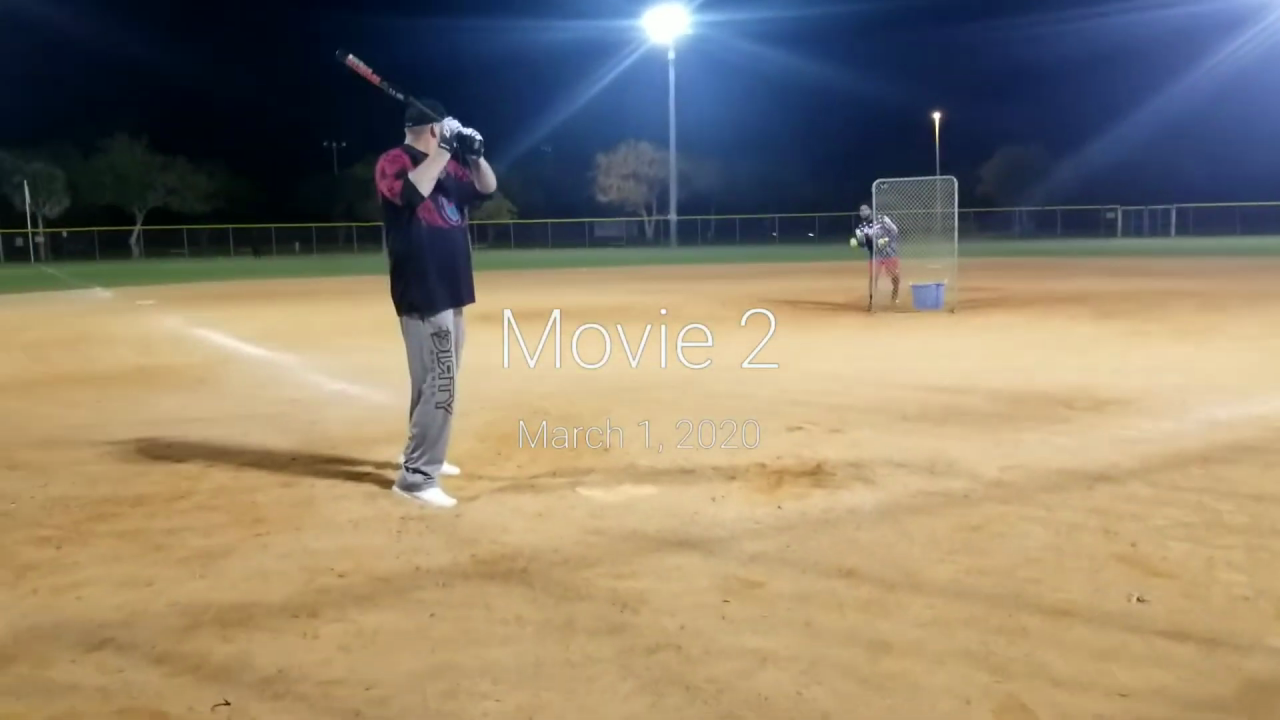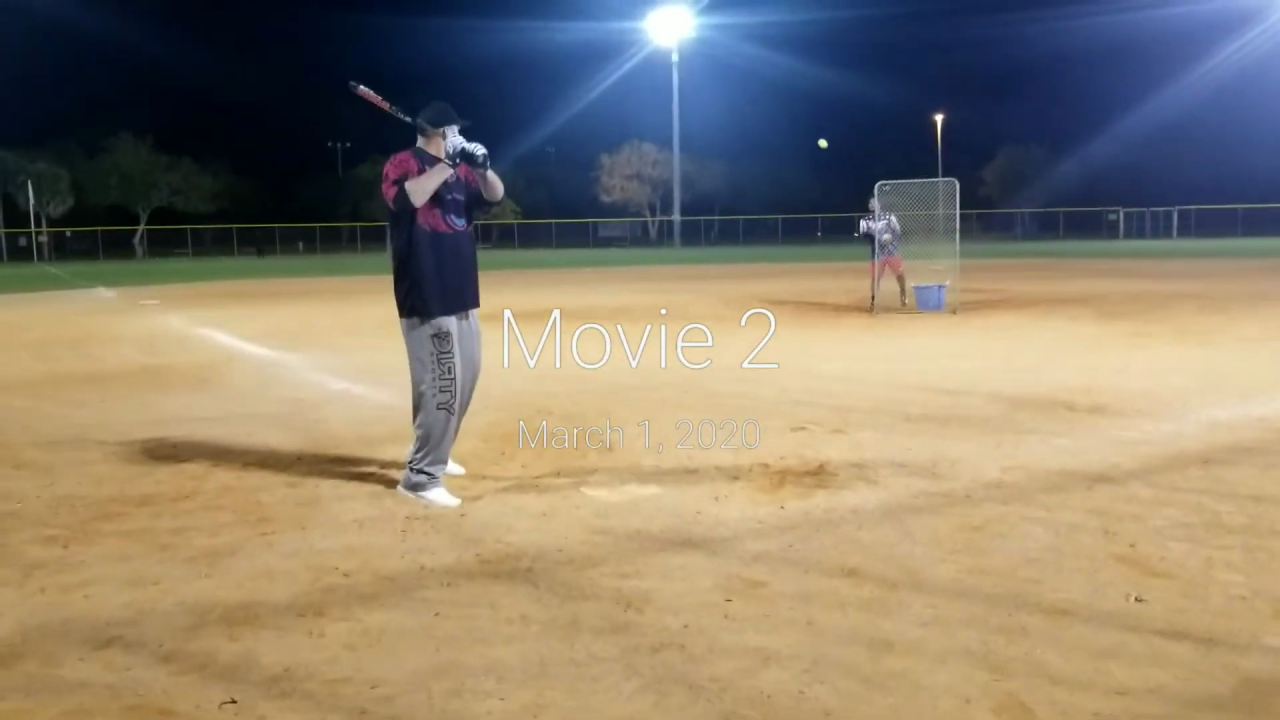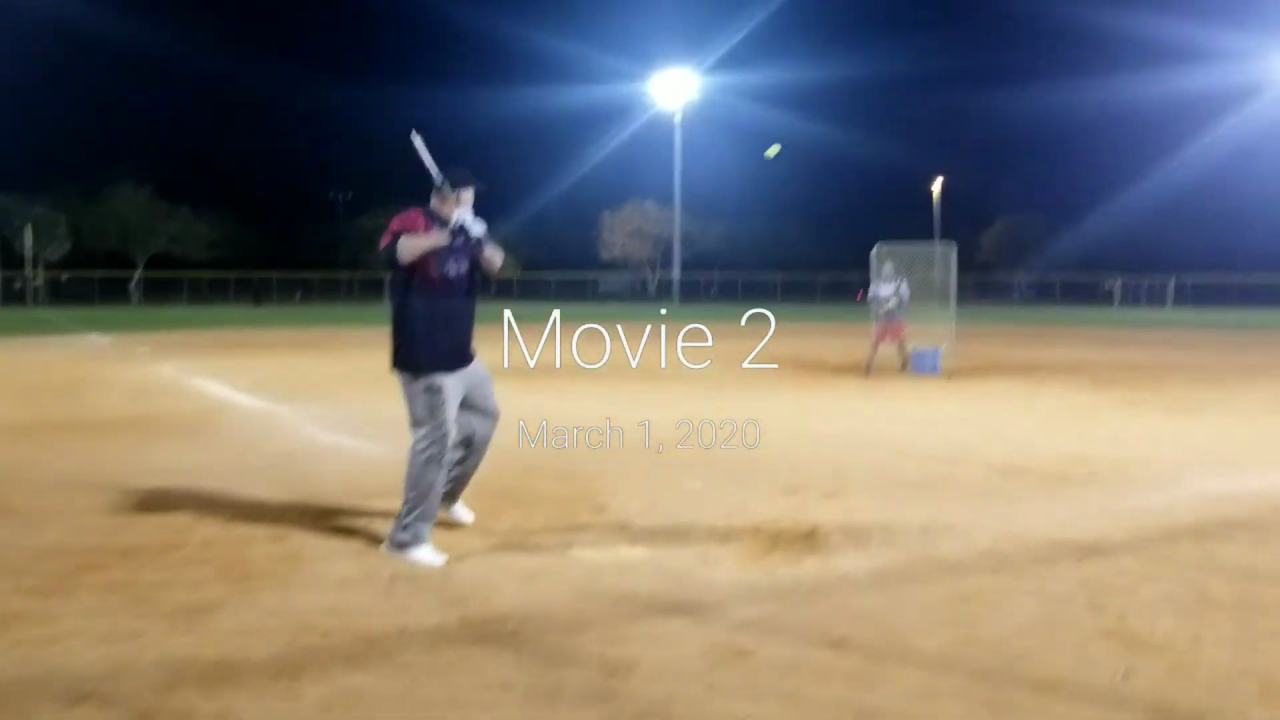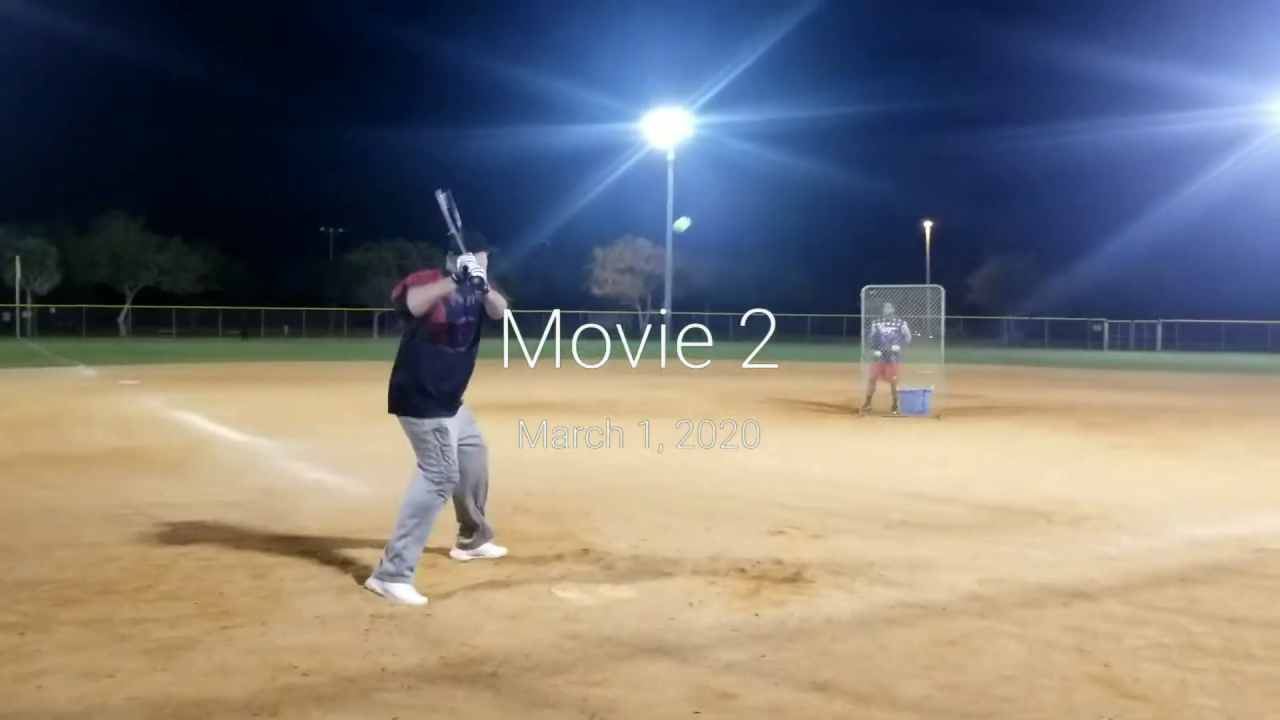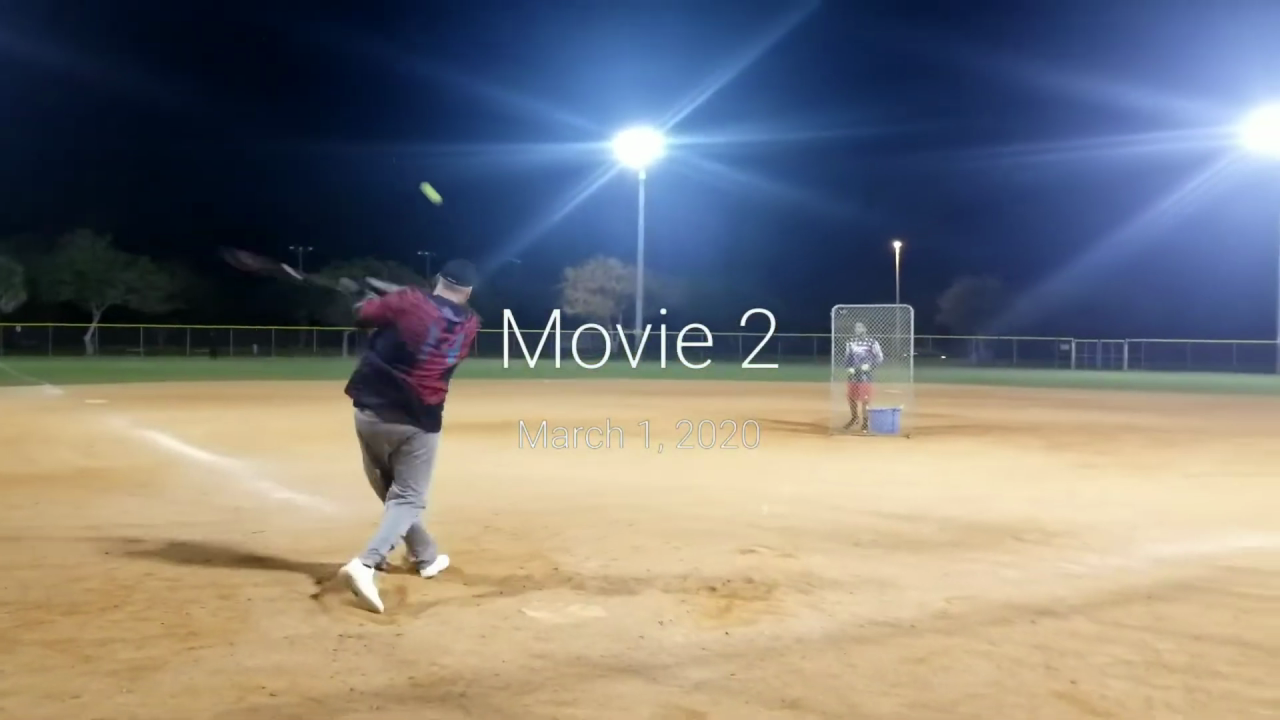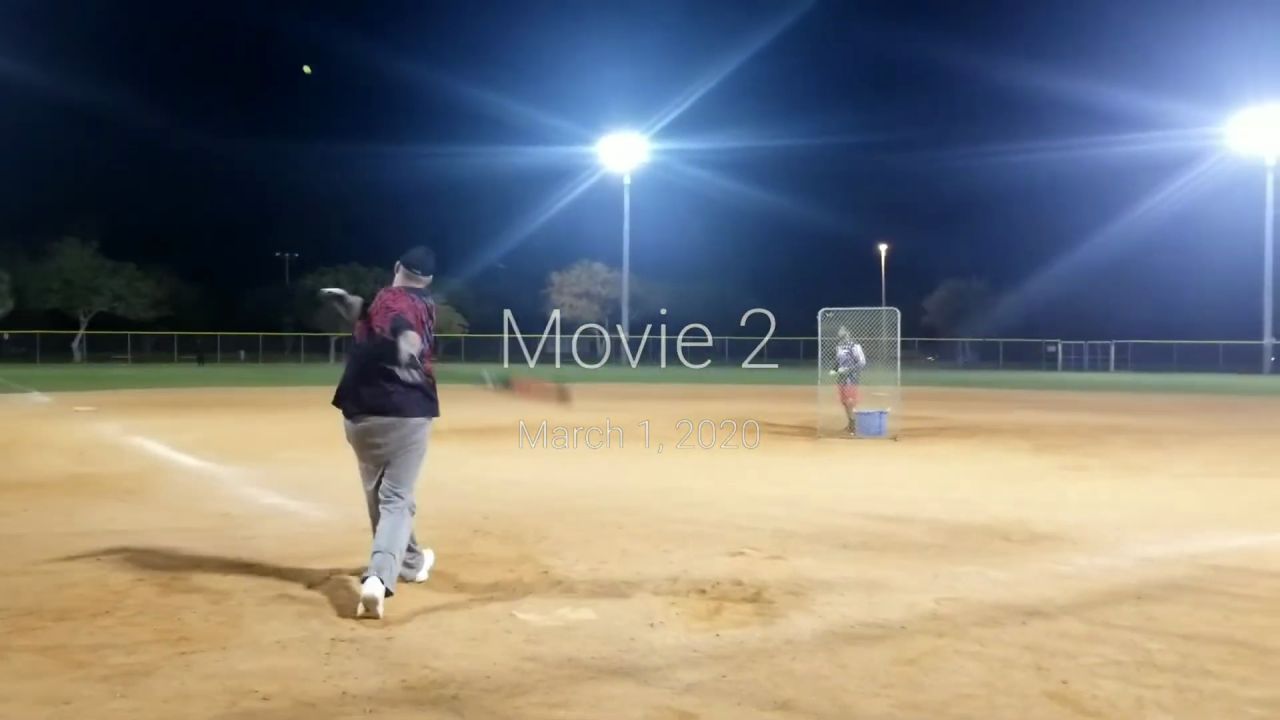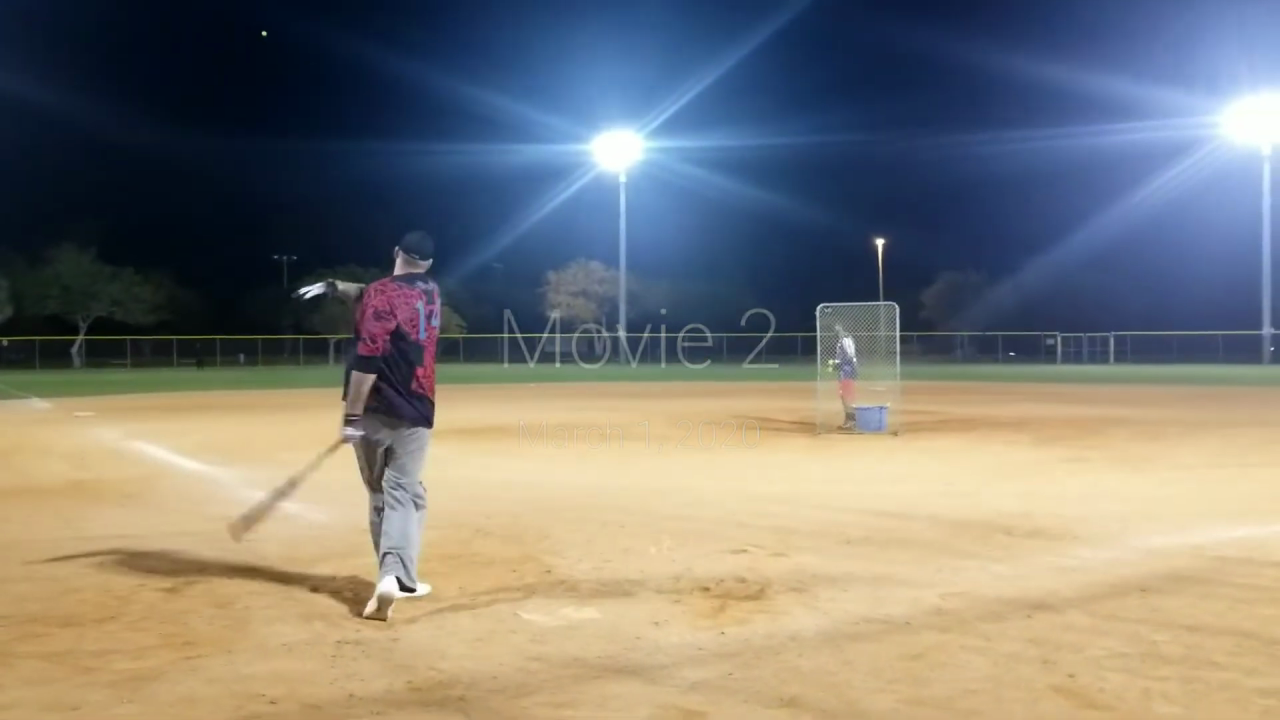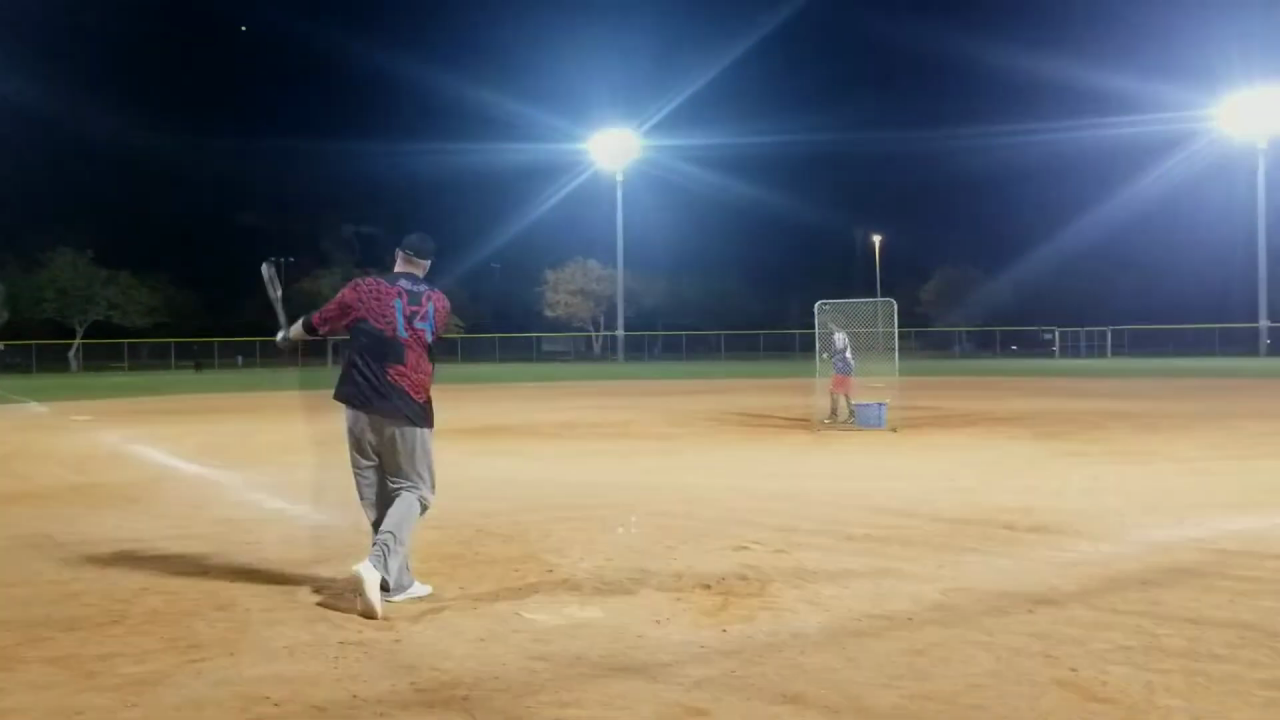
dt=0.3s
person 1, frame 1
left shoulder: (446, 165)
right shoulder: (394, 161)
left elbow: (485, 188)
right elbow: (410, 193)
left wrist: (474, 153)
right wrist: (443, 149)
left hip: (451, 290)
right hip: (421, 293)
left knee: (440, 380)
right knee: (438, 383)
left ankle: (423, 454)
right ankle: (416, 477)
person 1, frame 2
left shoulder: (457, 169)
right shoulder: (403, 163)
left elbow: (494, 196)
right elbow: (404, 200)
left wrist: (482, 165)
right wrist: (446, 164)
left hip: (459, 294)
right hip: (426, 297)
left knee: (466, 375)
right knee: (442, 385)
left ankle: (432, 452)
right ankle: (421, 477)
person 1, frame 3
left shoulder: (468, 229)
right shoulder: (414, 221)
left elbow: (494, 264)
right elbow: (392, 252)
left wrist: (479, 242)
right wrist: (446, 234)
left hip: (461, 352)
right hip: (425, 355)
left knee: (484, 416)
right knee: (434, 438)
left ankle: (445, 496)
right ankle: (408, 536)
person 1, frame 4
left shoulder: (476, 288)
right shoulder: (428, 281)
left elbow: (499, 310)
right elbow: (407, 304)
left wrist: (482, 287)
right wrist: (452, 282)
left hip: (449, 399)
right hip: (422, 400)
left knee: (472, 461)
right knee: (439, 477)
left ankle: (472, 539)
right ankle: (391, 573)
person 1, frame 5
left shoulder: (409, 302)
right shoulder: (470, 324)
left elbow: (363, 314)
left wrist: (386, 294)
left hip: (371, 410)
right hip: (418, 419)
left knee: (392, 491)
right knee: (407, 498)
left ankle: (424, 555)
right ankle: (367, 562)
person 1, frame 6
left shoulder: (391, 297)
right shoulder: (422, 303)
left elbow: (401, 326)
left wrist: (410, 355)
right wrist: (350, 302)
left hip: (365, 415)
right hip: (411, 414)
left knee: (381, 496)
right knee: (396, 500)
left ankle: (410, 561)
right ankle: (379, 577)
person 1, frame 7
left shoulder: (382, 292)
right shoulder: (432, 293)
left elbow: (368, 357)
left wrist: (352, 415)
right wrist: (333, 287)
left hip: (372, 411)
right hip: (415, 411)
left knee: (381, 494)
right knee: (404, 493)
left ankle: (397, 574)
right ankle: (398, 576)
person 1, frame 8
left shoulder: (364, 290)
right shoulder: (439, 302)
left elbow: (316, 324)
left wrist: (287, 334)
left hip: (362, 408)
right hip: (408, 411)
left knee: (377, 499)
right knee: (412, 491)
left ankle: (395, 579)
right ankle: (379, 566)
